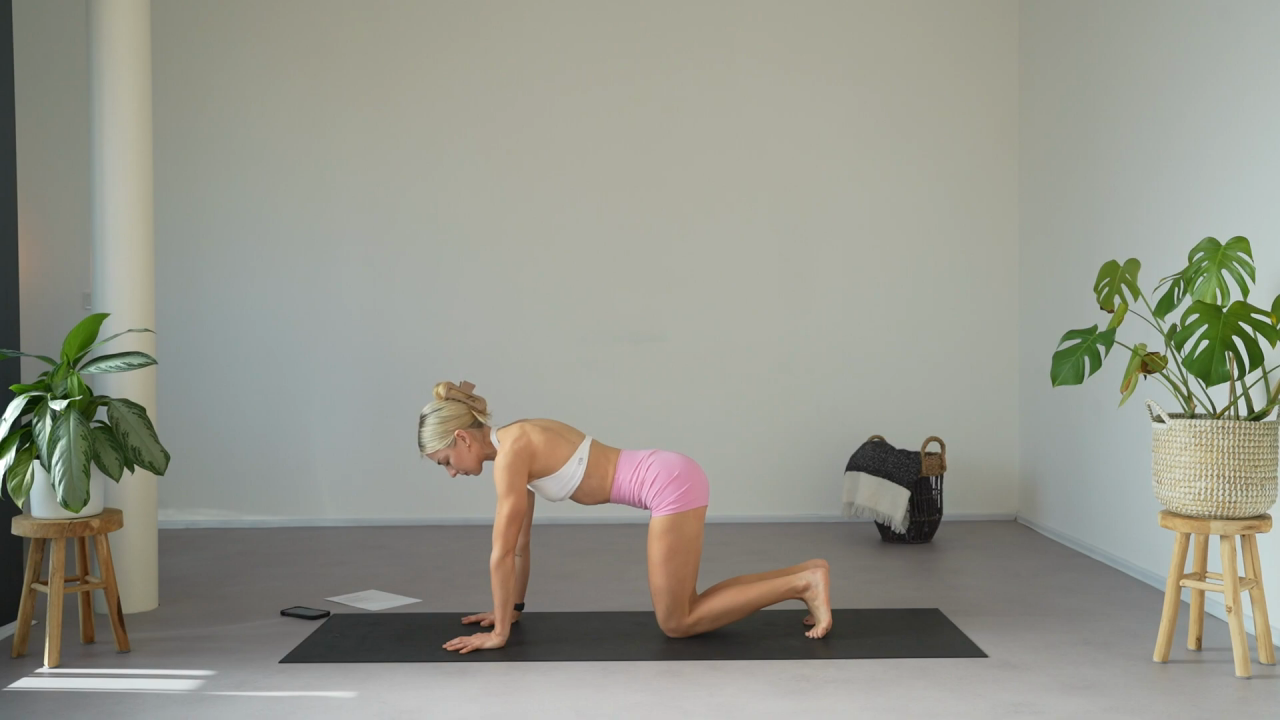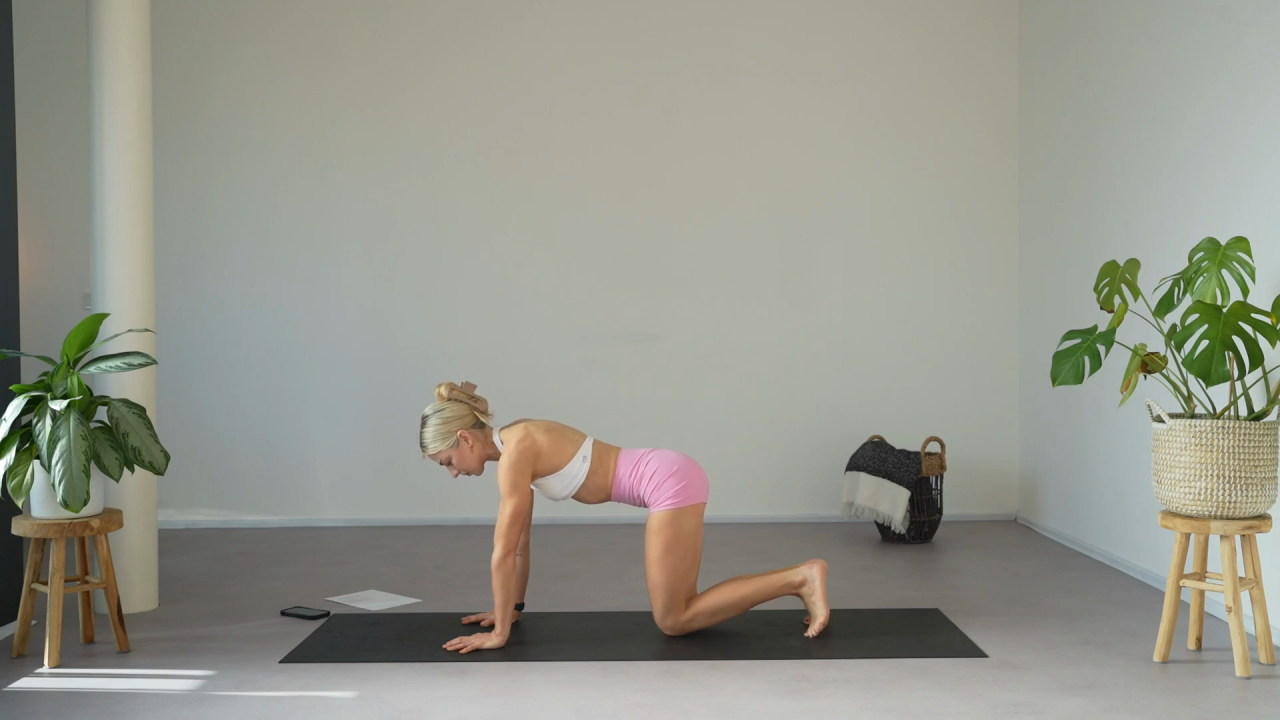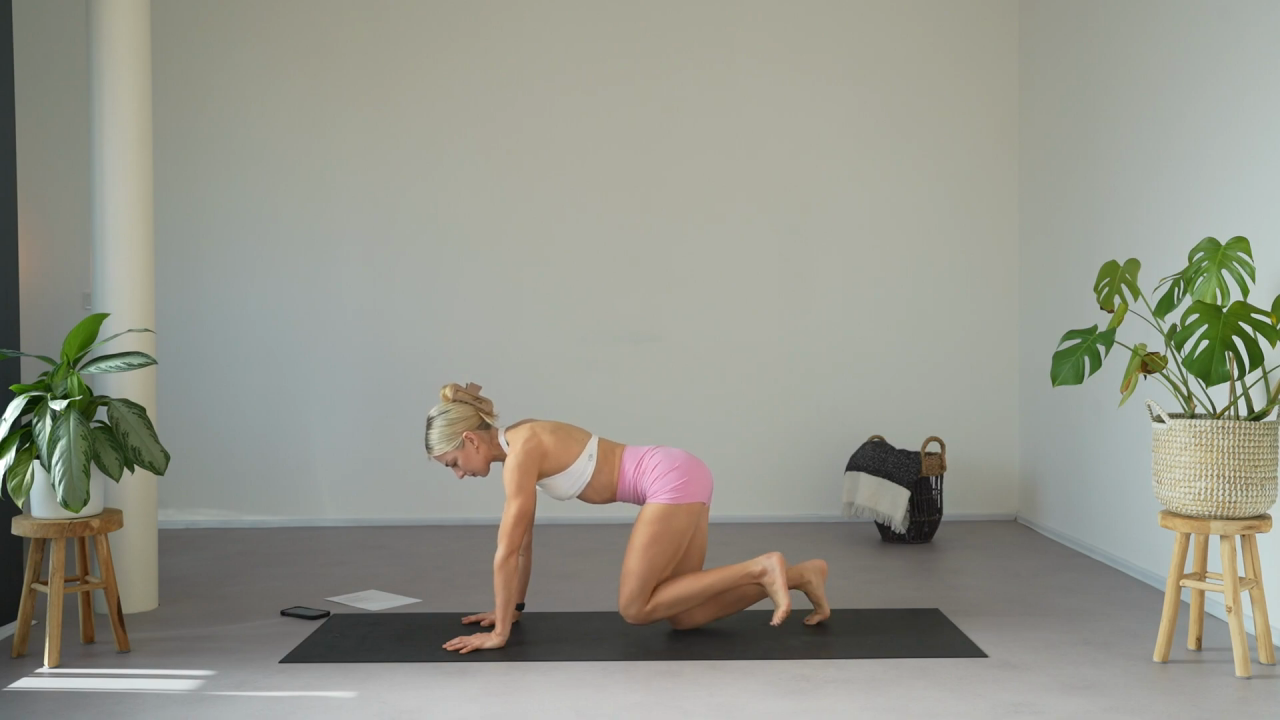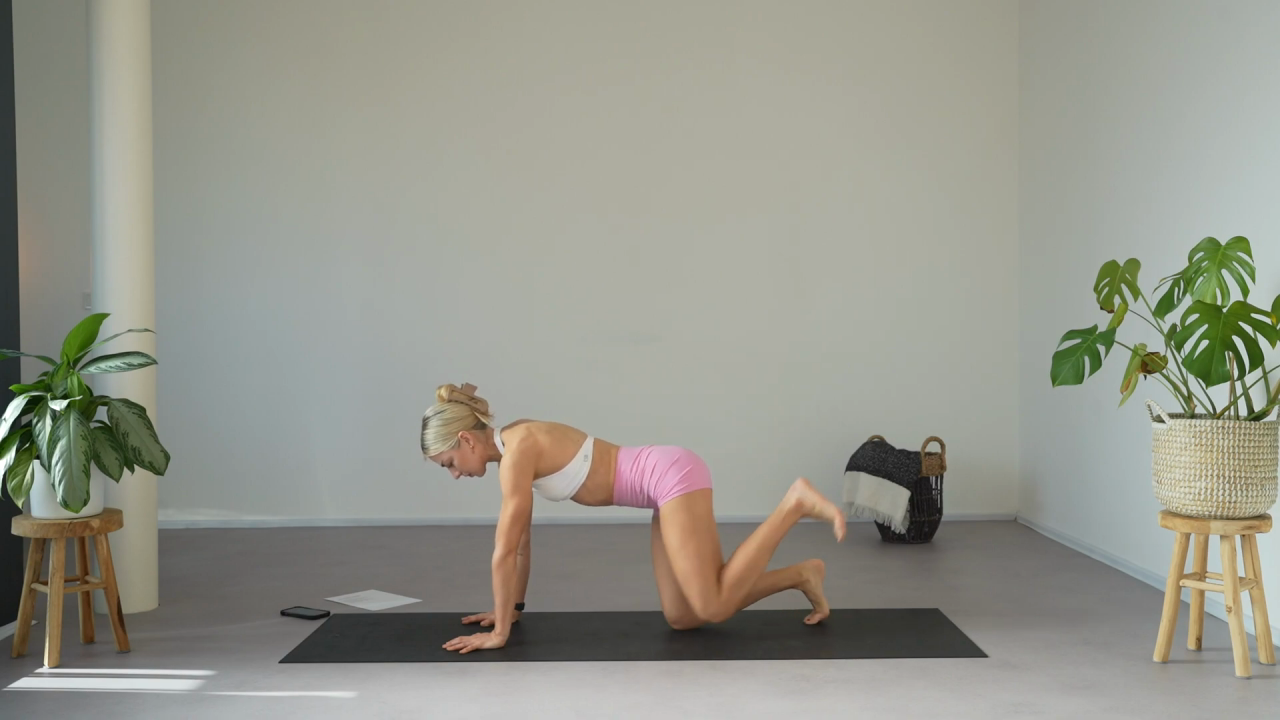
dt=0.4s
person 1, frame 1
left shoulder: (509, 452)
right shoulder: (519, 443)
left elbow: (503, 551)
right elbow: (521, 540)
left wrist: (499, 632)
right wrist: (512, 608)
left hip: (669, 485)
right hip: (672, 478)
left knee: (676, 624)
right knee: (679, 612)
left ankle: (803, 583)
right ankle: (803, 573)
person 1, frame 2
left shoulder: (514, 452)
right shoulder: (517, 443)
left elbow: (504, 550)
right elbow: (520, 541)
left wrist: (500, 632)
right wrist: (512, 608)
left hip: (669, 481)
right hip: (671, 479)
left knee: (672, 621)
right knee: (678, 613)
left ankle: (799, 579)
right ankle: (800, 574)
person 1, frame 3
left shoulder: (520, 452)
right shoulder: (520, 444)
left elbow: (507, 550)
right elbow: (522, 541)
left wrist: (499, 631)
right wrist: (512, 608)
left hip: (673, 478)
right hip: (679, 477)
left knee: (634, 609)
right knee: (683, 617)
left ankle: (759, 569)
right ankle: (800, 575)
person 1, frame 4
left shoulder: (514, 452)
right shoulder: (517, 444)
left elbow: (505, 550)
right elbow: (521, 541)
left wrist: (499, 631)
right wrist: (511, 608)
left hip: (671, 475)
right hip: (667, 481)
left knee: (711, 609)
right knee: (683, 615)
left ankle: (793, 503)
right ankle: (800, 574)
